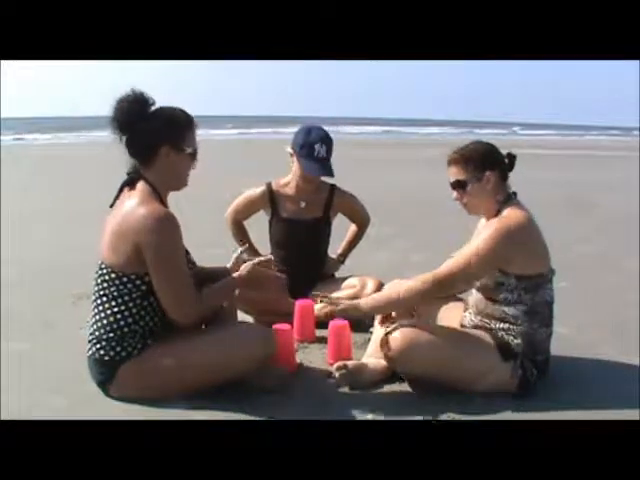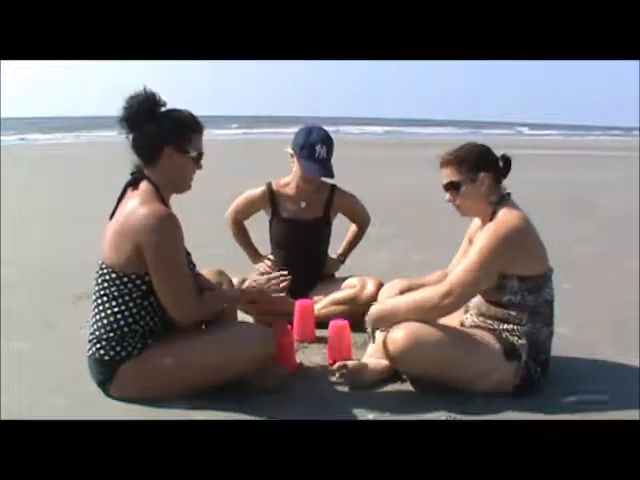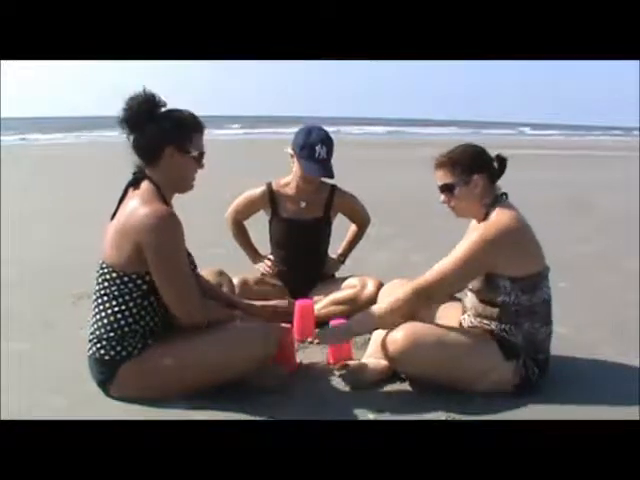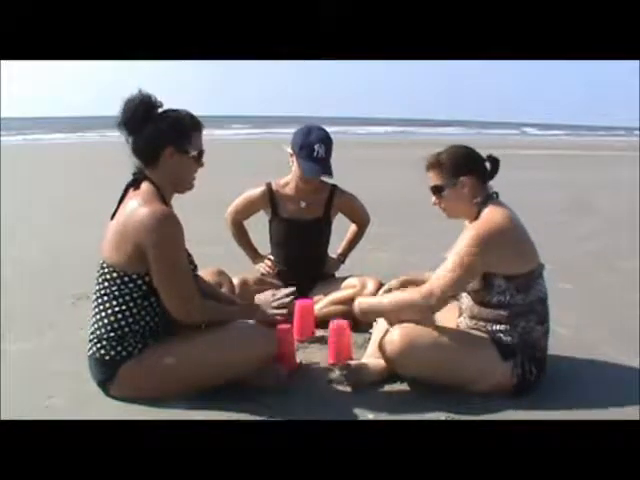
dt=0.2s
person 1, frame 1
left shoulder: (134, 196)
right shoulder: (155, 218)
left elbow: (179, 278)
right elbow: (185, 312)
left wrist: (231, 274)
right wrist: (237, 281)
left hip: (121, 347)
right hip: (126, 365)
left knee: (219, 284)
right knee: (260, 341)
left ankle: (222, 359)
person 1, frame 2
left shoulder: (138, 197)
right shoulder: (156, 218)
left elbow: (185, 280)
right elbow: (186, 312)
left wrist: (238, 294)
right wrist: (244, 294)
left hip: (123, 348)
right hip: (127, 366)
left knee: (217, 279)
right knee: (260, 342)
left ankle: (225, 359)
person 1, frame 3
left shoulder: (141, 198)
right shoulder: (157, 218)
left elbow: (187, 282)
right elbow: (189, 312)
left wrist: (240, 308)
right wrist: (244, 317)
left hip: (125, 348)
right hip: (128, 366)
left knee: (218, 278)
right knee: (262, 340)
left ankle: (223, 361)
person 1, frame 4
left shoulder: (140, 198)
right shoulder: (157, 218)
left elbow: (184, 284)
right elbow: (188, 311)
left wrist: (240, 305)
right wrist: (248, 313)
left hip: (124, 348)
right hip: (127, 365)
left knee: (218, 278)
right knee: (262, 341)
left ankle: (224, 361)
person 2, frame 1
left shoulder: (507, 227)
right shoulder: (493, 219)
left elbow: (439, 282)
right elbow: (452, 278)
left wrist: (359, 305)
right wrist: (405, 290)
left hip: (514, 358)
left knee: (400, 340)
right knee: (396, 290)
left ankle: (383, 365)
right ankle: (374, 363)
person 2, frame 2
left shoulder: (504, 230)
right shoulder: (484, 221)
left elbow: (447, 298)
right elbow: (450, 279)
left wrist: (382, 313)
right wrist: (401, 290)
left hip: (516, 359)
left knee: (403, 340)
right knee: (395, 291)
left ankle: (384, 365)
right ankle: (376, 363)
person 2, frame 3
left shoulder: (495, 231)
right shoulder: (487, 219)
left elbow: (423, 293)
right elbow: (441, 282)
left wrist: (350, 327)
left hip: (514, 358)
left knee: (401, 341)
right knee: (394, 290)
left ankle: (383, 364)
right ankle: (374, 363)
person 2, frame 4
left shoulder: (487, 230)
right shoulder: (486, 217)
left elbow: (429, 301)
right elbow: (447, 282)
left wrist: (367, 306)
right wrist: (411, 281)
left hip: (513, 358)
left knee: (399, 342)
right knee: (397, 294)
left ankle: (379, 363)
right ankle: (375, 363)
person 3, frame 1
left shoulder: (336, 198)
right shoulder: (267, 195)
left elbow: (362, 221)
right elbow: (233, 217)
left wrist: (340, 258)
right wrist: (255, 257)
left hip: (320, 286)
right hip: (279, 285)
left knee: (373, 288)
left ankle: (287, 317)
right ankle: (323, 312)
person 3, frame 2
left shoulder: (336, 198)
right shoulder: (267, 195)
left elbow: (363, 221)
right elbow: (233, 217)
left wrist: (340, 258)
right wrist: (256, 258)
left hip: (320, 286)
left knee: (373, 288)
left ankle: (286, 316)
right ankle: (328, 311)
person 3, frame 3
left shoulder: (336, 198)
right shoulder: (267, 195)
left elbow: (363, 221)
right elbow: (233, 217)
left wrist: (340, 258)
right wrist: (256, 258)
left hip: (320, 286)
right hip: (279, 285)
left knee: (373, 289)
right knee: (237, 287)
right ankle: (327, 312)
person 3, frame 4
left shoulder: (339, 198)
right shoulder: (266, 196)
left elbow: (362, 222)
right elbow: (233, 218)
left wrist: (339, 259)
right wrist: (257, 260)
left hip: (321, 285)
left knee: (372, 288)
